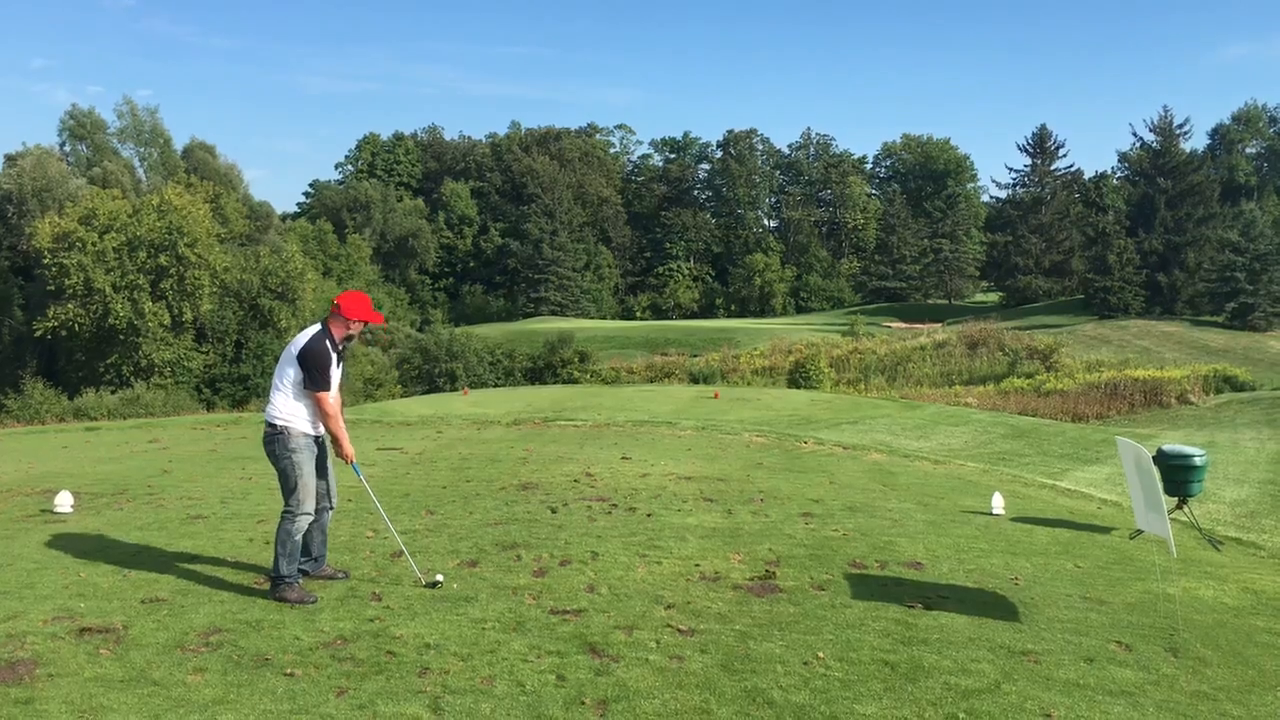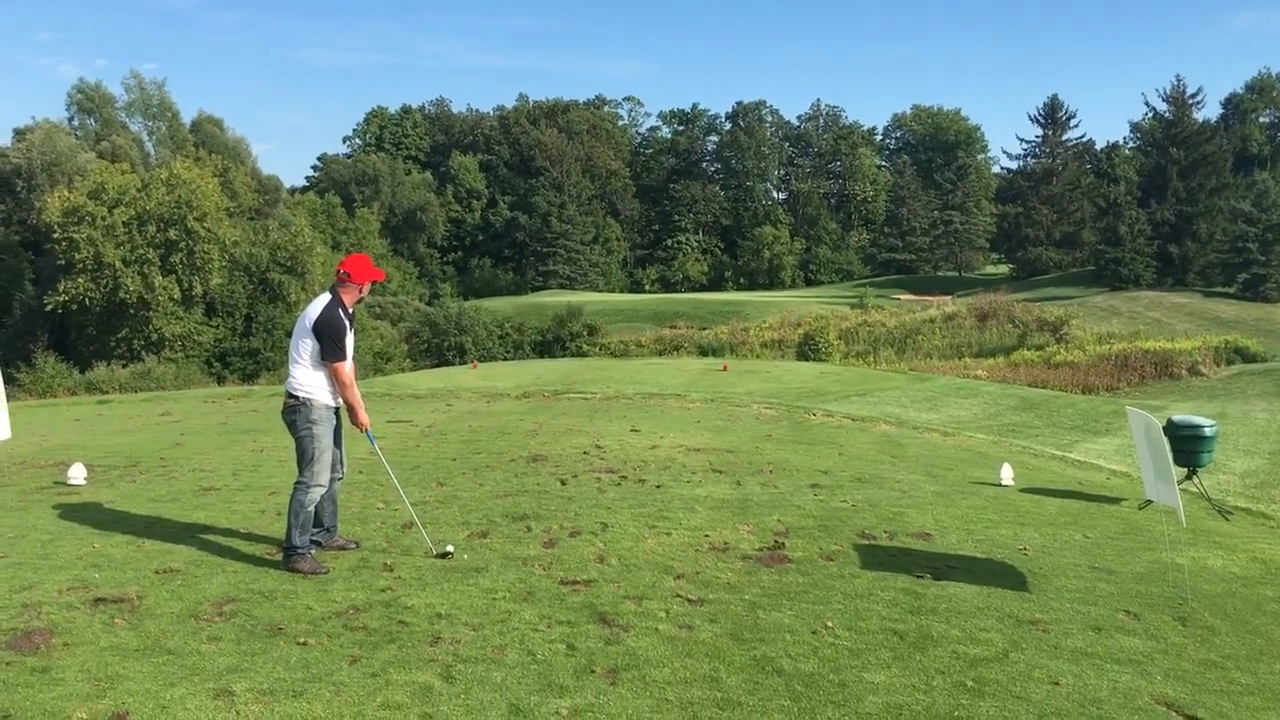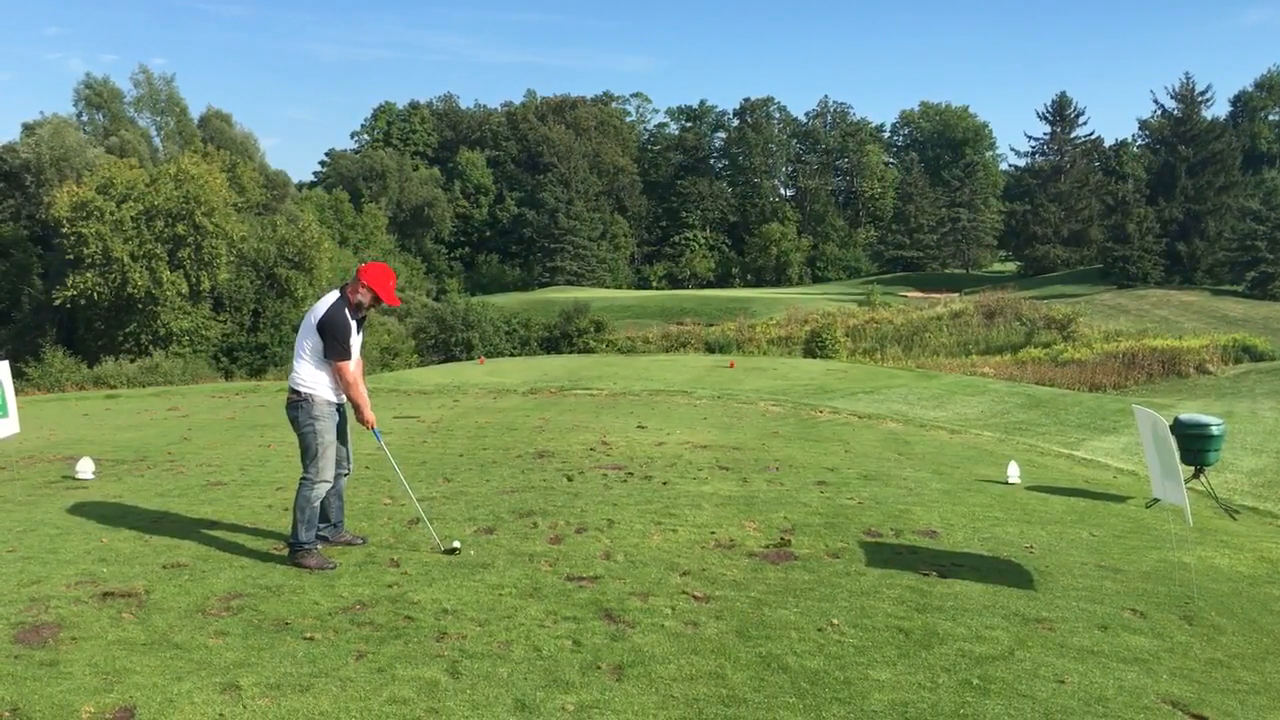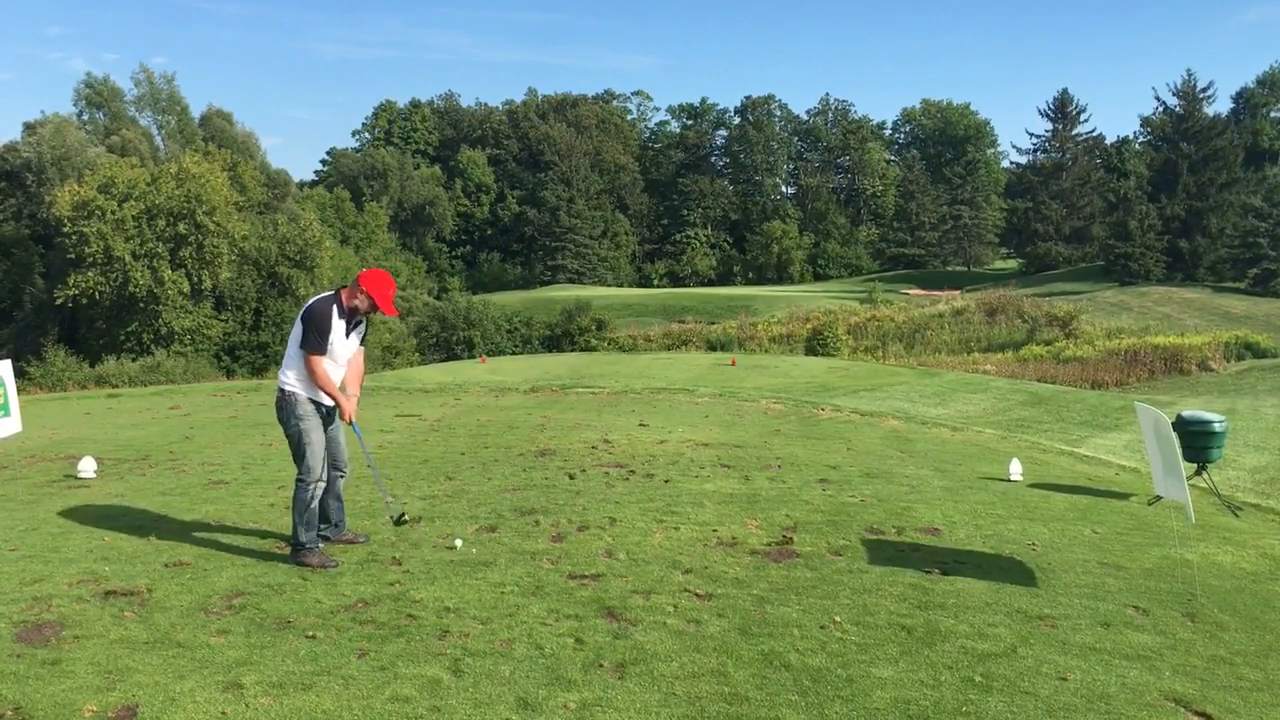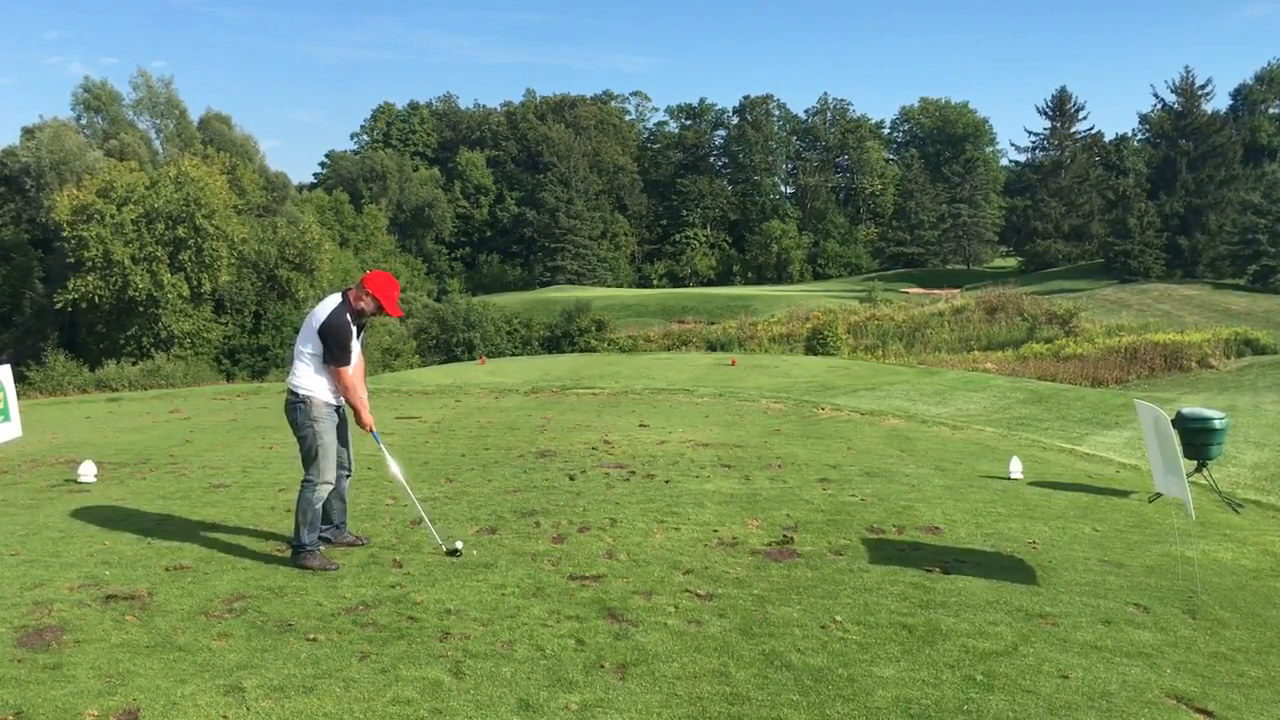
dt=1s
person 1, frame 1
left shoulder: (333, 344)
right shoulder: (316, 348)
left elbow: (333, 394)
right elbow: (324, 405)
left wrist: (341, 435)
right wrist: (342, 442)
left hip: (310, 434)
right hip: (289, 435)
left knee: (324, 501)
right knee: (301, 508)
left ankle: (312, 563)
right ankle: (283, 582)
person 1, frame 2
left shoulder: (338, 309)
right shoulder: (330, 317)
left elbow: (346, 365)
right elbow: (340, 374)
left wrist: (355, 402)
right wrist: (358, 410)
left hip: (325, 404)
right hip: (310, 406)
left knee: (333, 473)
right knee: (313, 479)
left ankle: (323, 534)
right ankle: (295, 552)
person 1, frame 3
left shoulder: (354, 310)
right shoulder: (335, 316)
left elbow: (354, 358)
right elbow: (344, 374)
left wrist: (363, 399)
right wrist: (363, 408)
left hip: (331, 401)
right hip: (312, 402)
left knee: (339, 468)
right knee: (319, 475)
left ankle: (330, 529)
right ankle: (301, 547)
person 1, frame 4
left shoulder: (359, 318)
right shoulder: (321, 311)
left elbow: (355, 359)
right elbow: (314, 366)
left wrist: (352, 397)
right wrist: (340, 399)
left hip: (326, 403)
right hip: (299, 400)
left knee: (336, 468)
right knee: (312, 474)
left ankle: (331, 528)
right ankle: (303, 546)
person 1, frame 5
left shoulder: (353, 312)
right shoulder: (336, 321)
left elbow: (356, 357)
right elbow: (342, 376)
left wrist: (363, 399)
right wrist: (361, 412)
left hip: (330, 402)
right hip: (311, 403)
left knee: (341, 469)
right knee: (321, 476)
left ankle: (332, 530)
right ankle: (304, 549)
